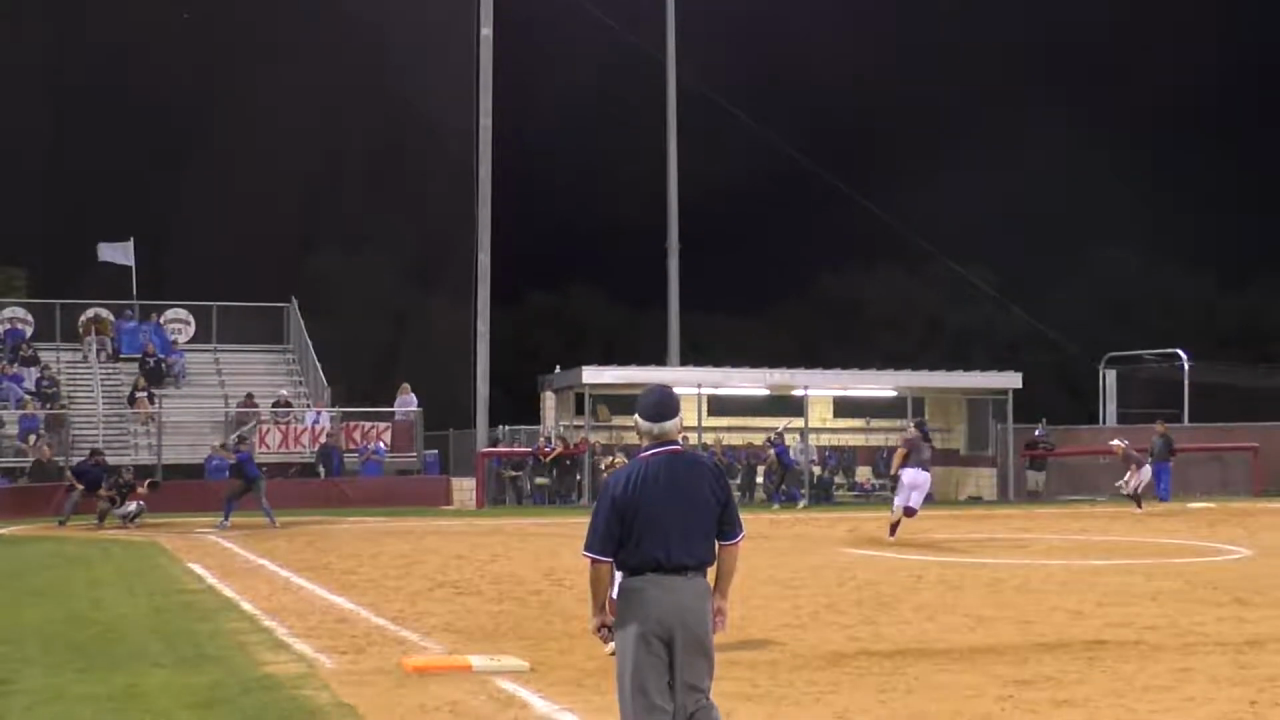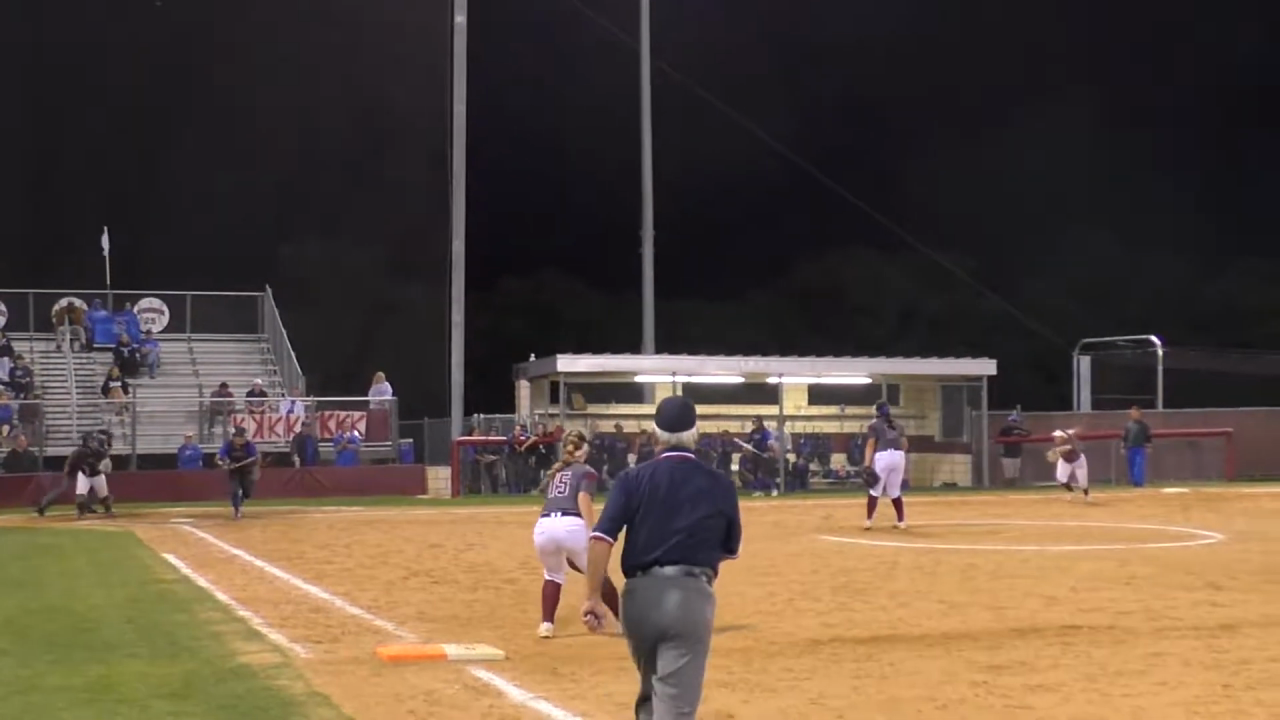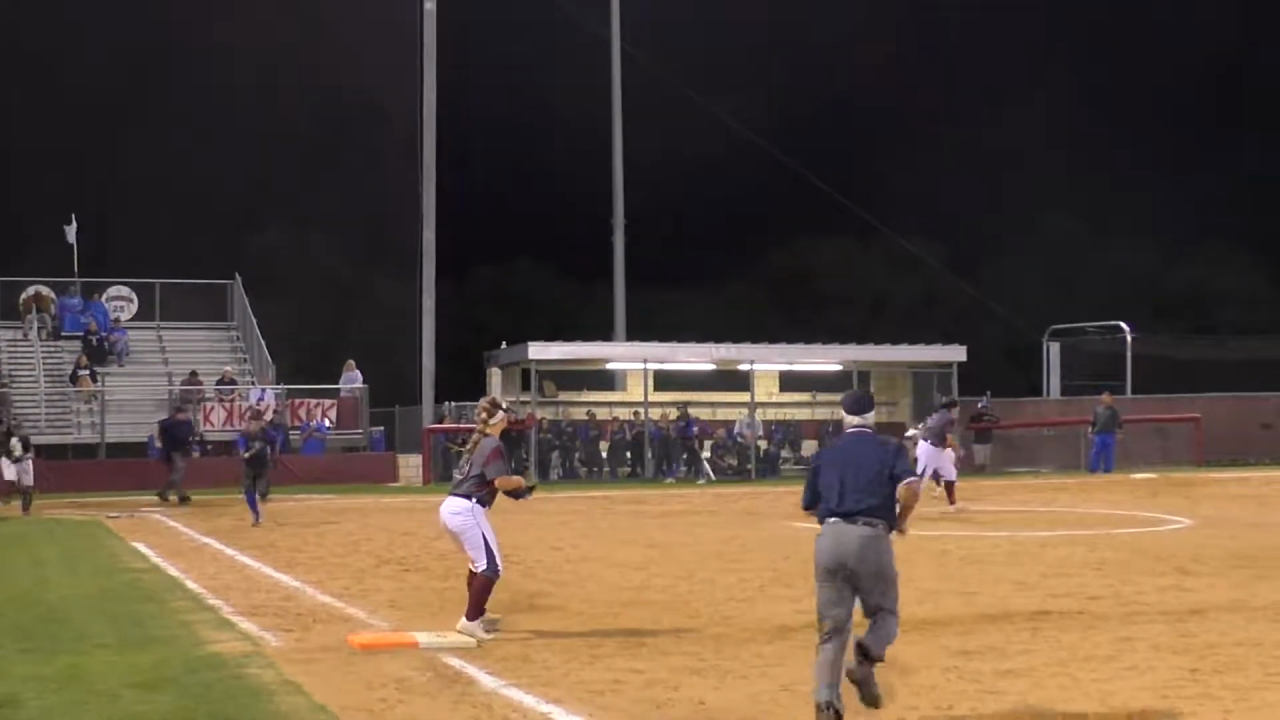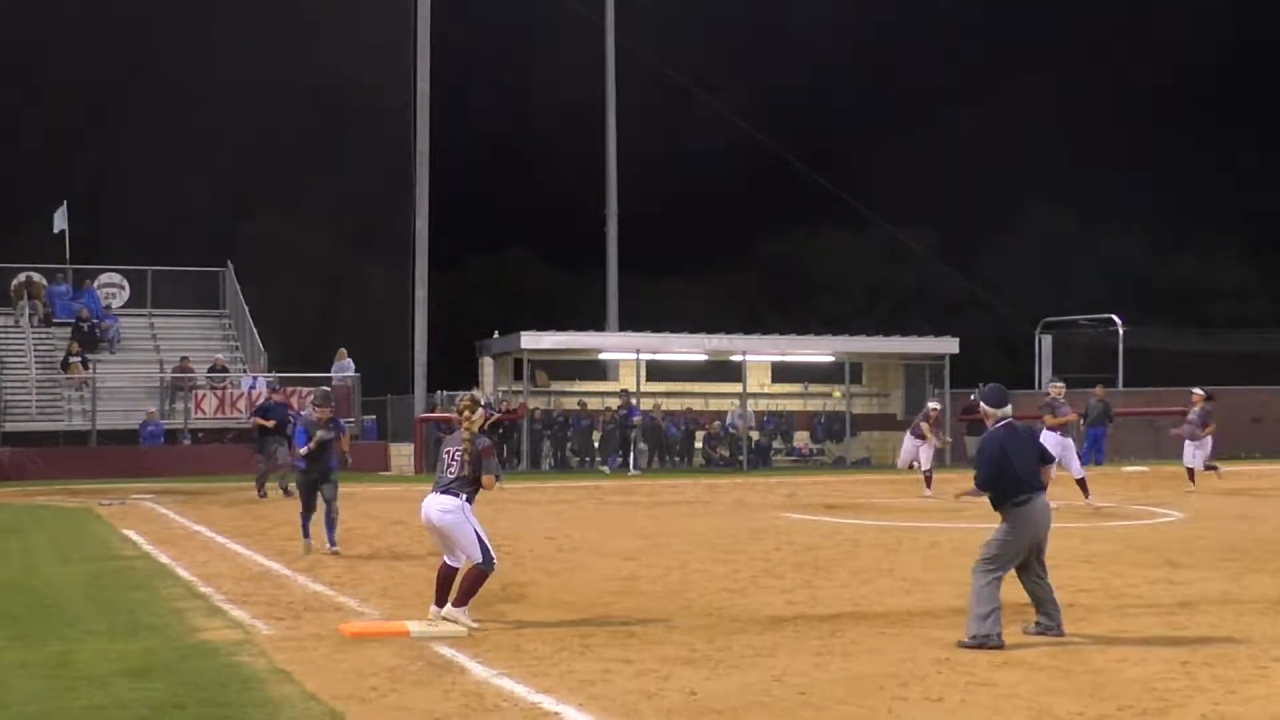
dt=1s
person 1, frame 1
left shoulder: (622, 480)
right shoulder: (710, 472)
left elbow: (601, 558)
right elbow: (730, 542)
left wrist: (599, 610)
right wrist: (720, 595)
left hip: (642, 597)
right hip: (694, 594)
person 1, frame 2
left shoulder: (633, 479)
right shoulder: (719, 484)
left elbow: (600, 537)
right elbow: (729, 551)
left wrist: (594, 595)
left hip: (640, 594)
right hip: (691, 595)
left knee: (653, 687)
person 1, frame 3
left shoulder: (825, 453)
right shoulder: (889, 449)
left elbow: (810, 506)
right elbow: (909, 487)
right wrist: (900, 520)
left hip: (829, 540)
right hip: (871, 540)
left knee: (833, 626)
right knee: (884, 617)
right ankle: (865, 658)
person 1, frame 4
left shoulder: (990, 442)
right shoulder: (1024, 432)
left elbow: (983, 488)
right elbow: (1049, 462)
left wrist: (970, 492)
left hip: (1019, 515)
right hip: (1039, 507)
left knee: (986, 571)
right knee: (1033, 569)
left ankle: (985, 634)
right ankle: (1050, 621)
person 2, frame 1
left shoulder: (603, 502)
right shoulder: (641, 494)
left elbow: (600, 538)
left hip: (625, 551)
right hip: (651, 549)
left knee: (618, 594)
left ankle: (616, 637)
person 2, frame 2
left shoulder: (555, 472)
right shoulder: (587, 472)
right elbow: (584, 499)
right wrist: (591, 531)
left hip: (542, 527)
right hip: (571, 526)
left knee: (552, 576)
left ankle: (547, 624)
person 2, frame 3
left shoulder: (477, 442)
right shoulder: (493, 445)
right elbow: (502, 483)
left wrist: (512, 482)
right wrist: (520, 482)
left hip: (449, 508)
right hip: (467, 511)
left knee: (478, 562)
right knee: (490, 567)
left ankle: (478, 613)
right ankle: (470, 621)
person 2, frame 4
left shoulder: (449, 440)
right shoulder: (483, 444)
right elbow: (487, 483)
right wrist: (496, 480)
left hip: (430, 505)
right hip: (453, 508)
left knee: (455, 557)
right knee: (485, 562)
left ankle: (438, 608)
right ankle: (456, 608)
